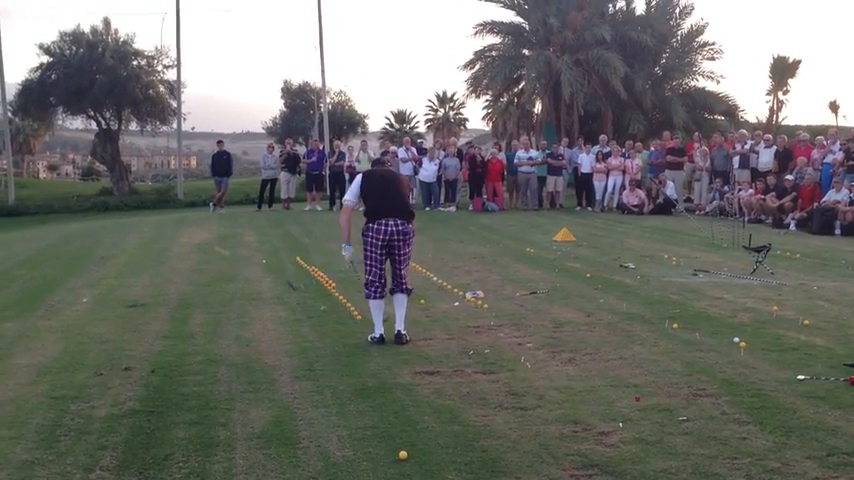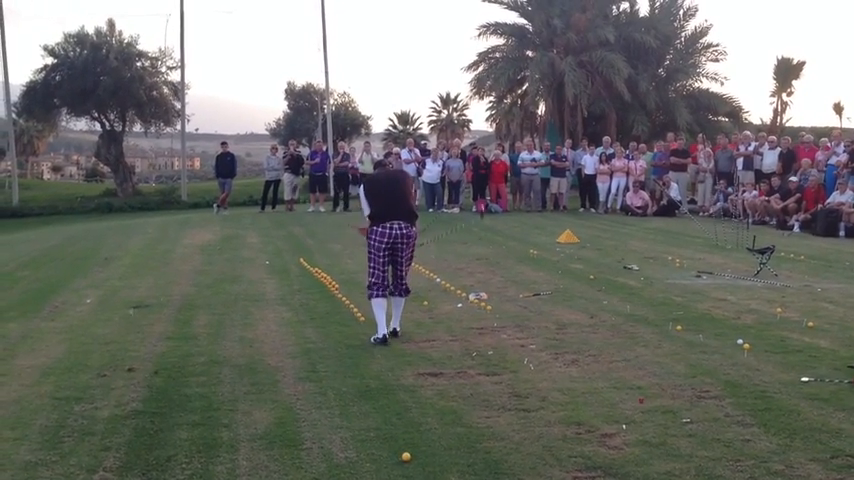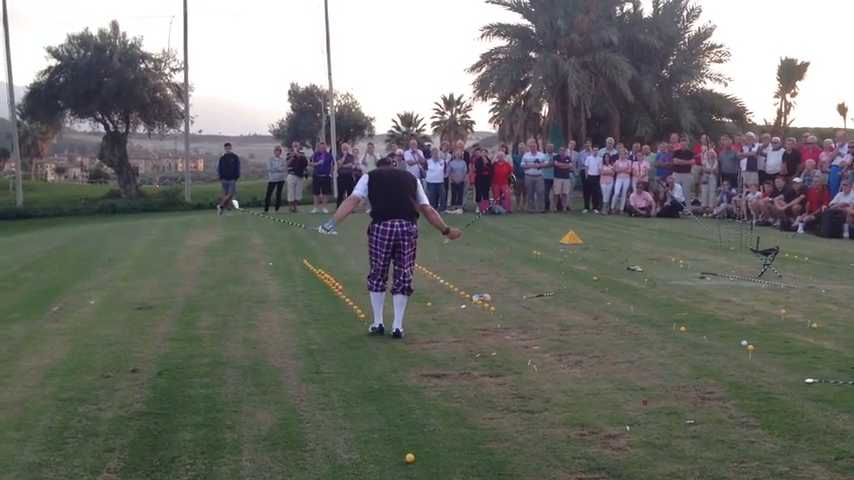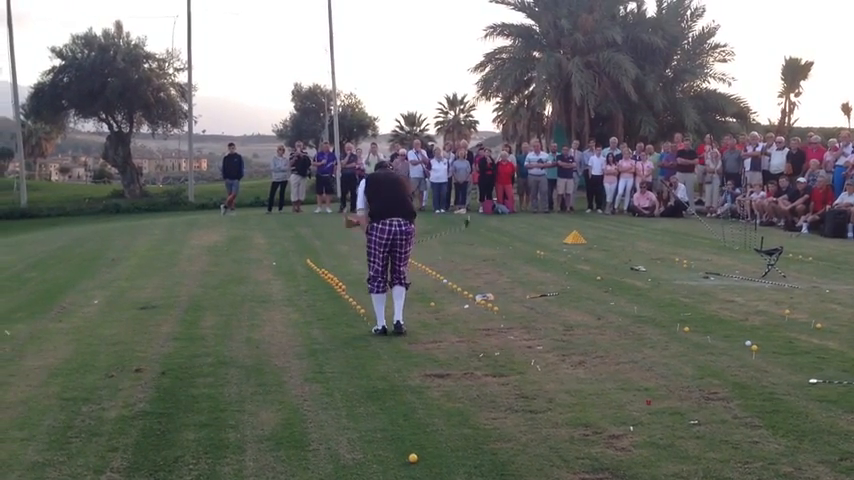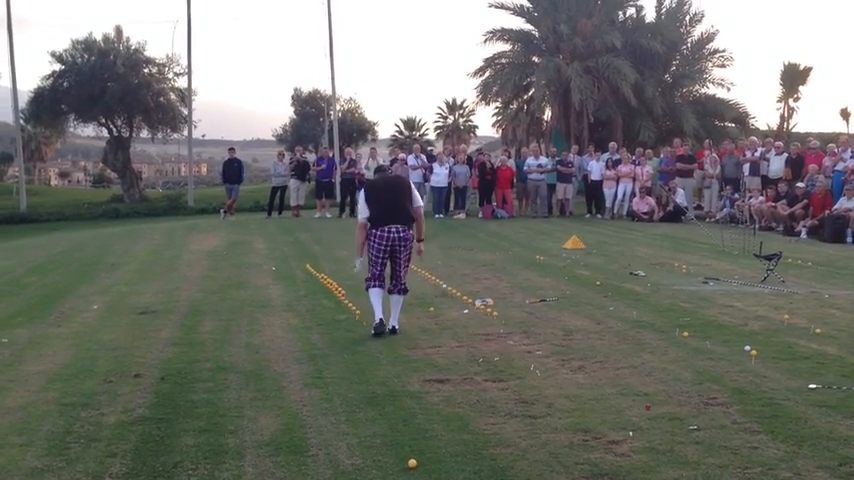
dt=0.4s
person 1, frame 1
left shoulder: (363, 177)
right shoulder: (401, 179)
left elbow: (347, 208)
left wrist: (346, 244)
left hip: (376, 226)
right hip: (404, 226)
left knee: (374, 281)
right knee: (400, 280)
left ankle: (378, 332)
right ankle: (400, 330)
person 1, frame 2
left shoulder: (366, 184)
right shoulder: (405, 177)
left hip: (380, 230)
right hip: (406, 229)
left knee: (377, 283)
right knee: (400, 280)
left ankle: (381, 332)
right ankle: (395, 326)
person 1, frame 3
left shoulder: (370, 177)
right shoulder: (410, 178)
left elbow: (353, 200)
right elbow: (427, 208)
left wrist: (332, 223)
right wrist: (446, 230)
left hip: (381, 227)
right hip: (408, 227)
left knee: (377, 276)
right knee: (403, 277)
left ankle: (378, 324)
right ankle: (397, 327)
person 1, frame 4
left shoulder: (367, 181)
right shoulder: (402, 181)
left elbow: (363, 216)
right wrist: (356, 221)
left hip: (380, 226)
right hip: (405, 225)
left knee: (377, 276)
right knee: (399, 275)
left ankle: (381, 324)
right ankle: (398, 320)
person 1, frame 5
left shoulder: (367, 188)
right shoulder: (405, 182)
left elbow: (362, 224)
right elbow: (419, 212)
left wrist: (359, 255)
right wrist: (420, 240)
left hip: (379, 232)
right hip: (404, 232)
left knee: (375, 278)
right knee: (399, 279)
left ankle: (379, 318)
right ankle: (394, 324)
